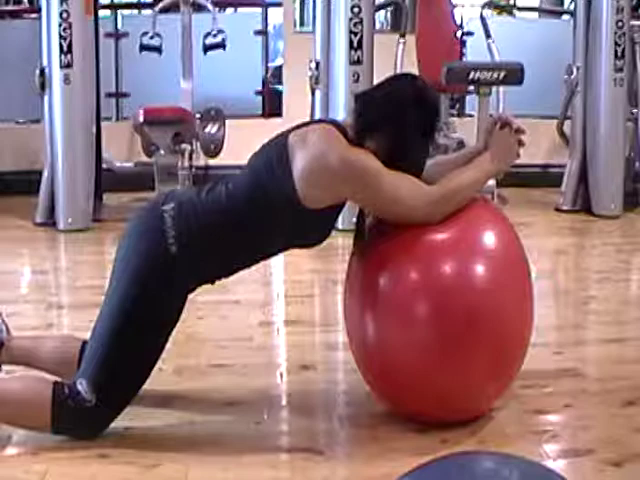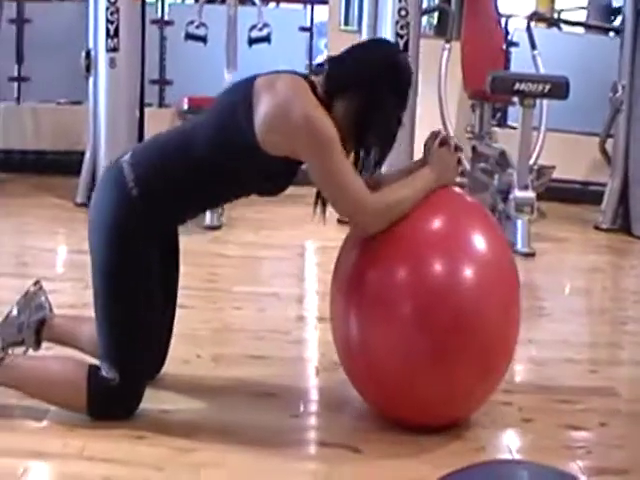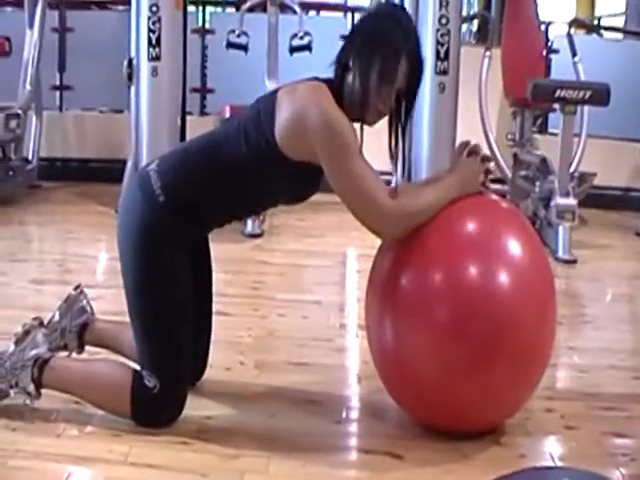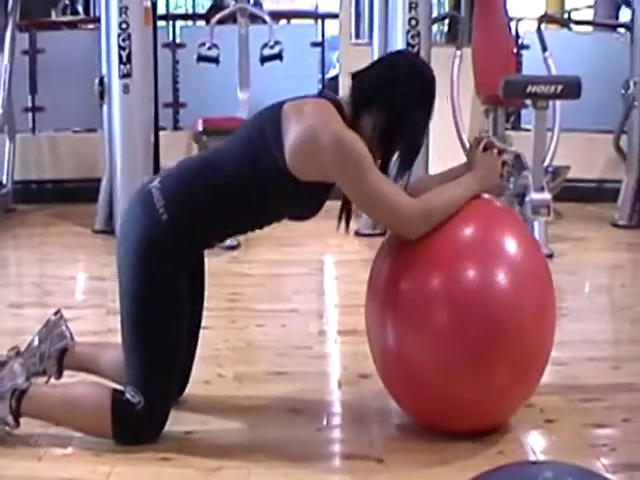
dt=1s
person 1, frame 1
left shoulder: (332, 139)
right shoulder: (340, 162)
left elbow: (412, 180)
right elbow: (430, 204)
left wrist: (478, 150)
right wrist: (492, 161)
left hip: (168, 232)
right hip: (165, 254)
left knee: (107, 362)
right knee: (85, 410)
person 1, frame 2
left shoulder: (303, 96)
right shoulder: (303, 113)
left elbow: (351, 192)
right elbow: (367, 217)
left wrist: (420, 167)
right wrist: (432, 176)
left hip: (148, 205)
right hip: (129, 207)
left knee: (144, 361)
right knee: (117, 395)
person 1, frame 3
left shoulder: (328, 107)
right shoulder: (320, 114)
left elbow: (377, 199)
right elbow: (386, 221)
left wrist: (447, 177)
right wrist: (457, 184)
left hip: (178, 215)
right hip: (156, 216)
left knee: (188, 367)
right knee: (160, 403)
left ankle: (77, 325)
person 1, frame 4
left shoulder: (329, 118)
right shoulder: (329, 136)
left elbow: (391, 194)
right elbow: (406, 220)
left wrist: (464, 170)
right wrist: (475, 181)
left hip: (174, 228)
right hip: (159, 233)
left knee: (167, 382)
right knee: (142, 418)
left ankle: (59, 349)
